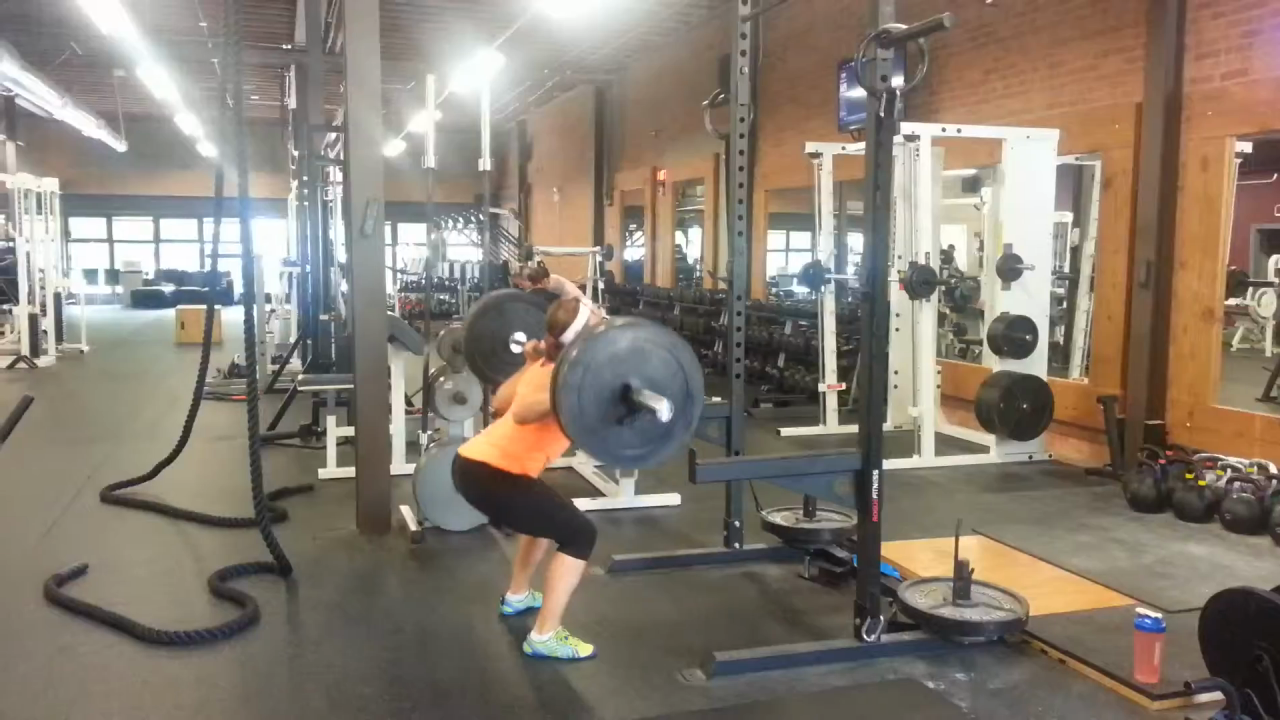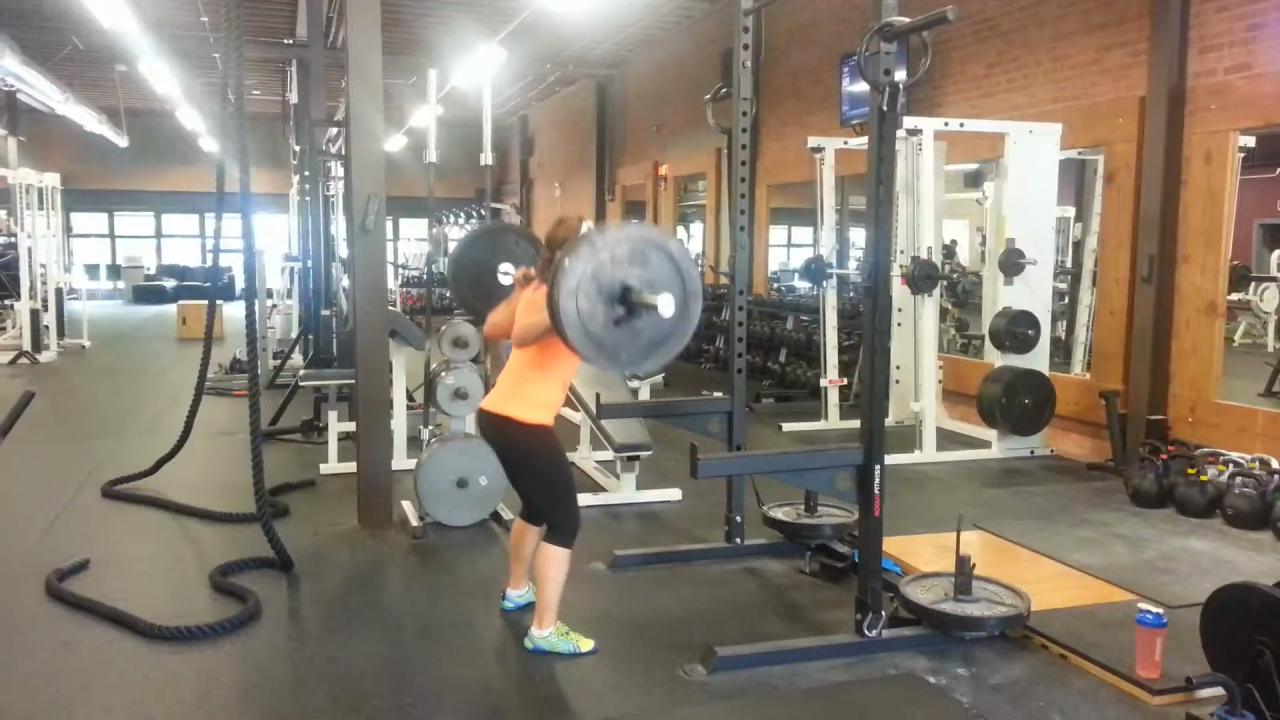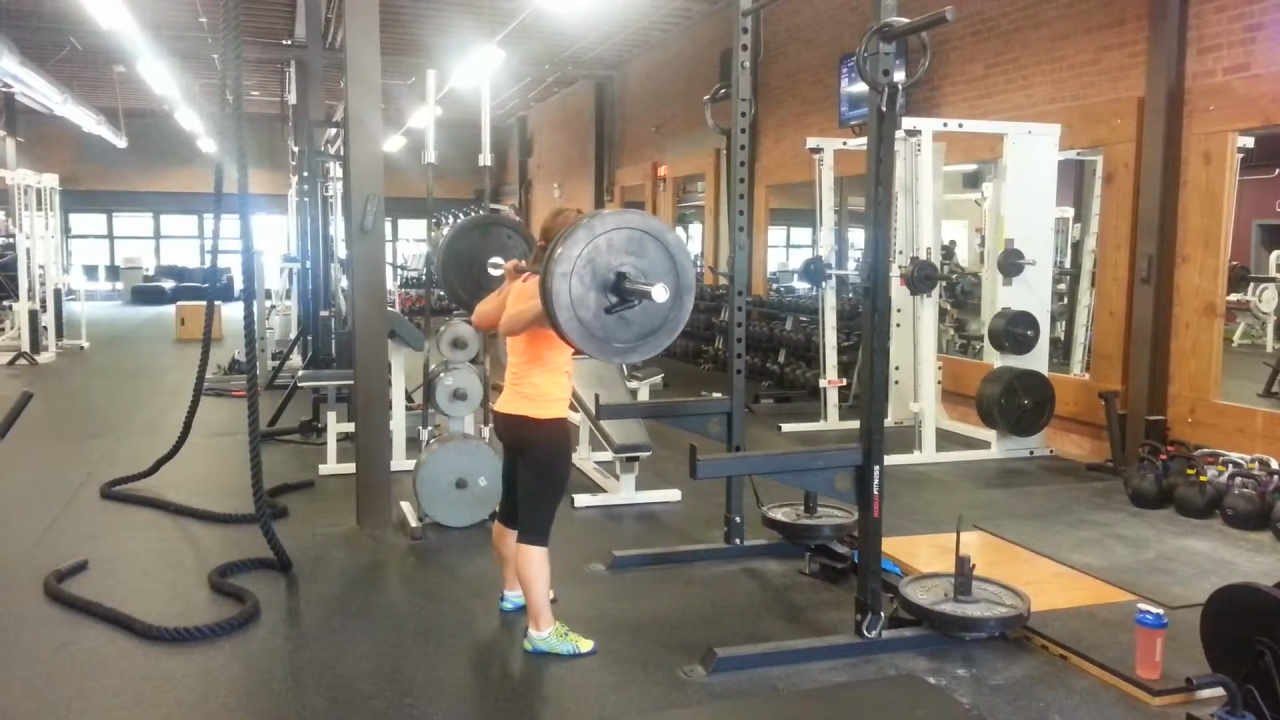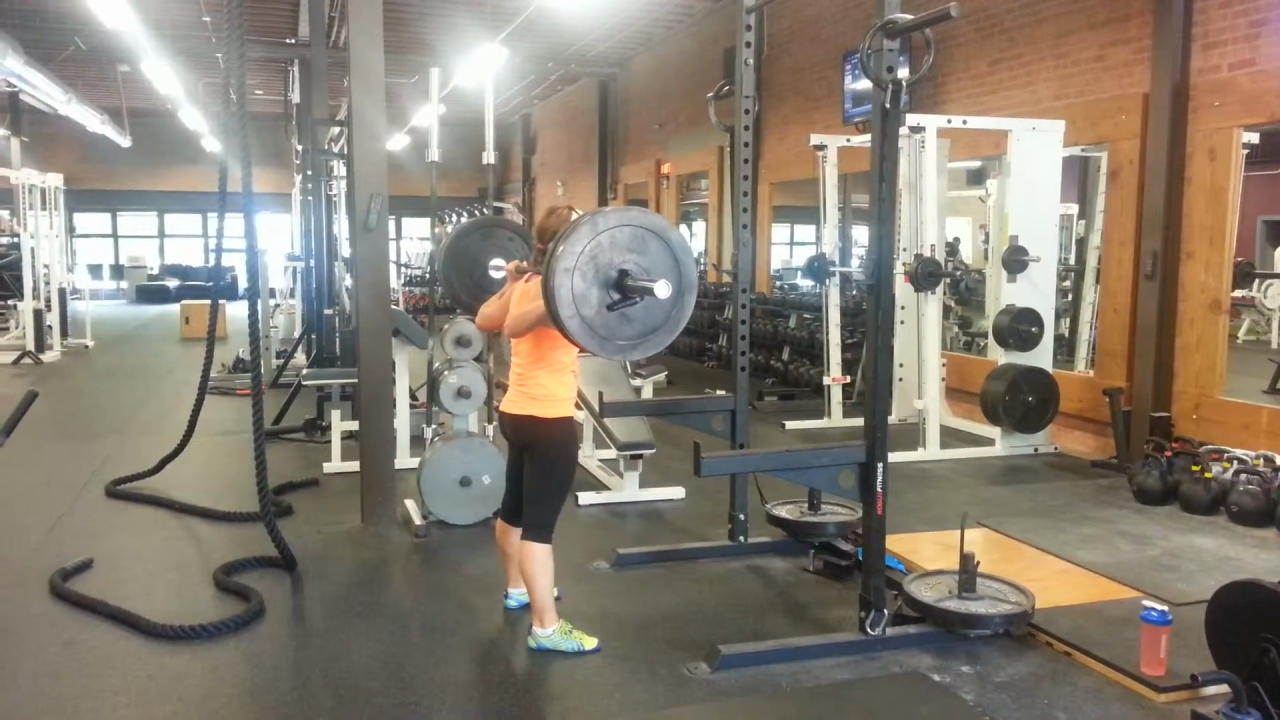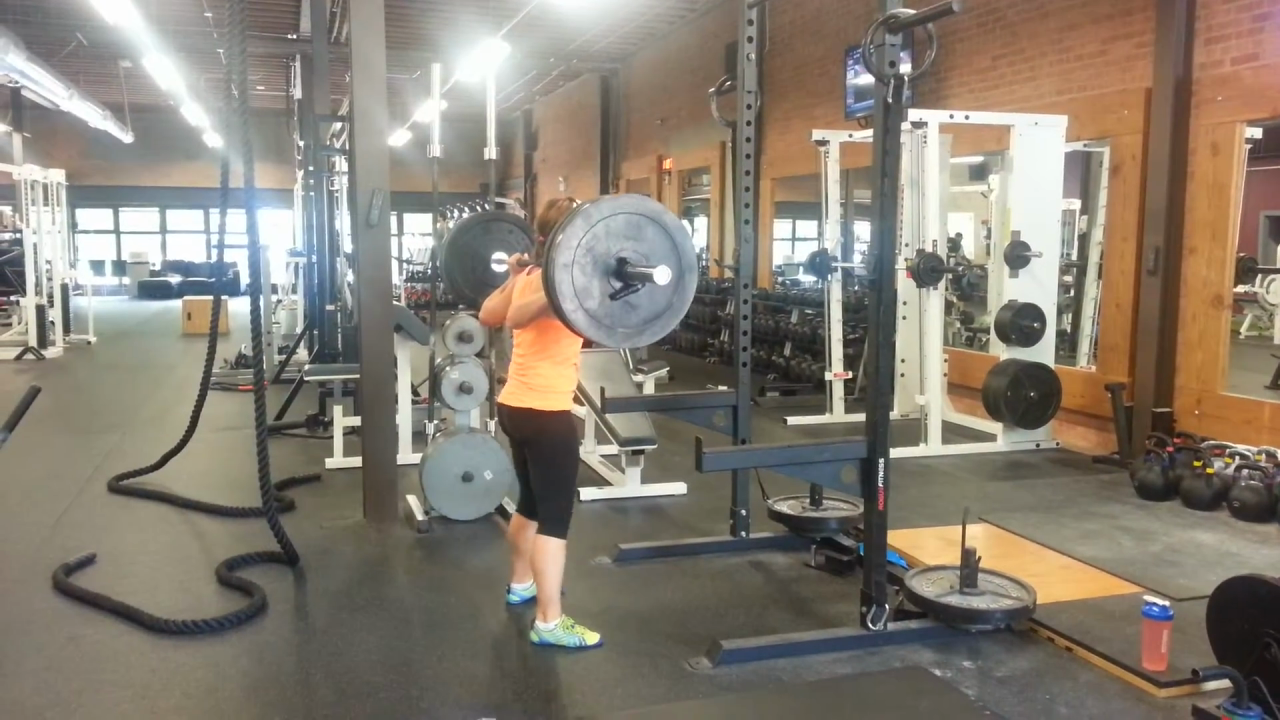
dt=0.4s
person 1, frame 1
left shoulder: (543, 367)
left elbow: (500, 403)
right elbow: (522, 414)
left hip: (474, 463)
right hip: (488, 476)
left knee: (549, 512)
right knee: (579, 535)
left ankle: (517, 595)
right ankle: (545, 636)
person 1, frame 2
left shoulder: (539, 291)
left elbow: (492, 328)
right elbow: (523, 336)
left wrist: (520, 289)
left hip: (498, 413)
right hip: (521, 422)
left knee: (539, 505)
right knee: (565, 521)
left ankle: (517, 590)
right ankle: (545, 631)
person 1, frame 3
left shoulder: (526, 283)
left elbow: (480, 318)
right elbow: (510, 324)
left wrist: (509, 280)
left hip: (512, 414)
right hip: (540, 420)
left knee: (512, 512)
right knee: (535, 526)
left ankle: (513, 591)
right ankle: (542, 631)
person 1, frame 4
left shoulder: (528, 284)
left elbow: (484, 320)
right elbow: (516, 326)
left wrist: (510, 283)
left hip: (518, 413)
right hip: (547, 420)
left knee: (515, 508)
right knee: (539, 524)
left ankle: (517, 589)
right ankle: (547, 628)
person 1, frame 5
left shoulder: (531, 275)
left elbow: (488, 315)
right elbow: (518, 317)
left wrist: (513, 275)
left hip: (516, 405)
right hip: (544, 412)
left knee: (531, 505)
right knee: (554, 518)
left ankle: (521, 583)
right ankle: (550, 623)
